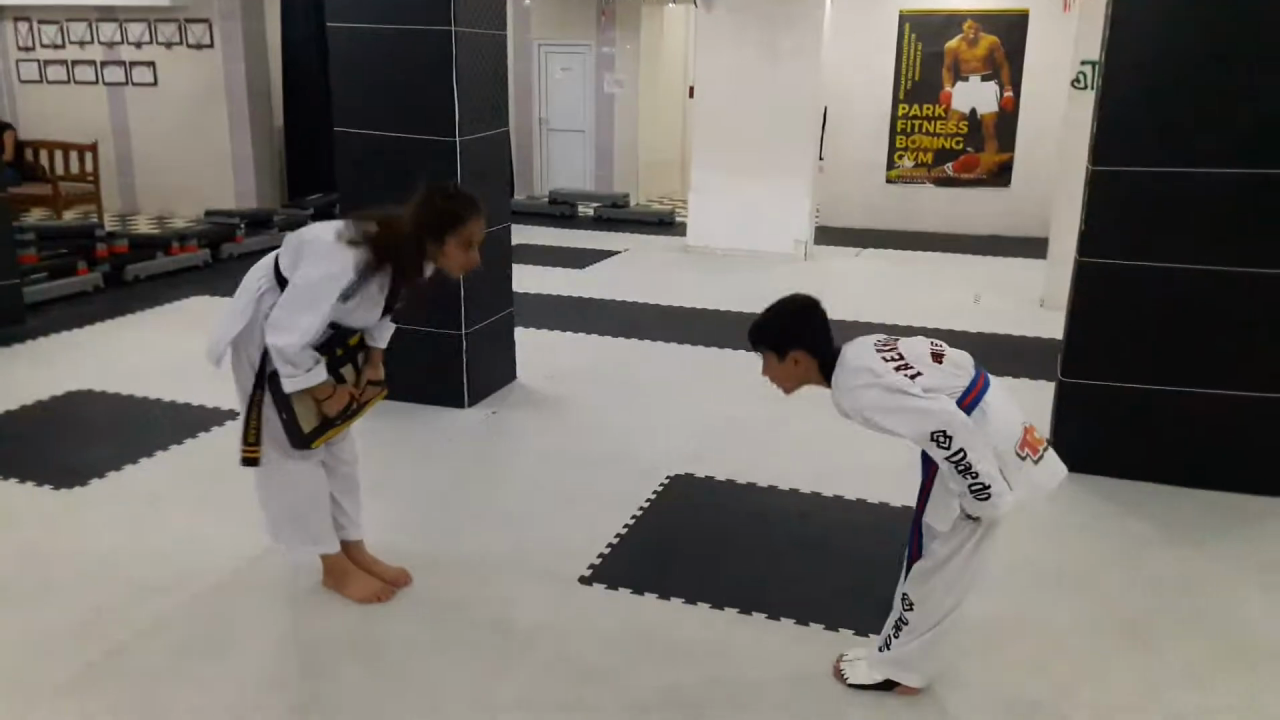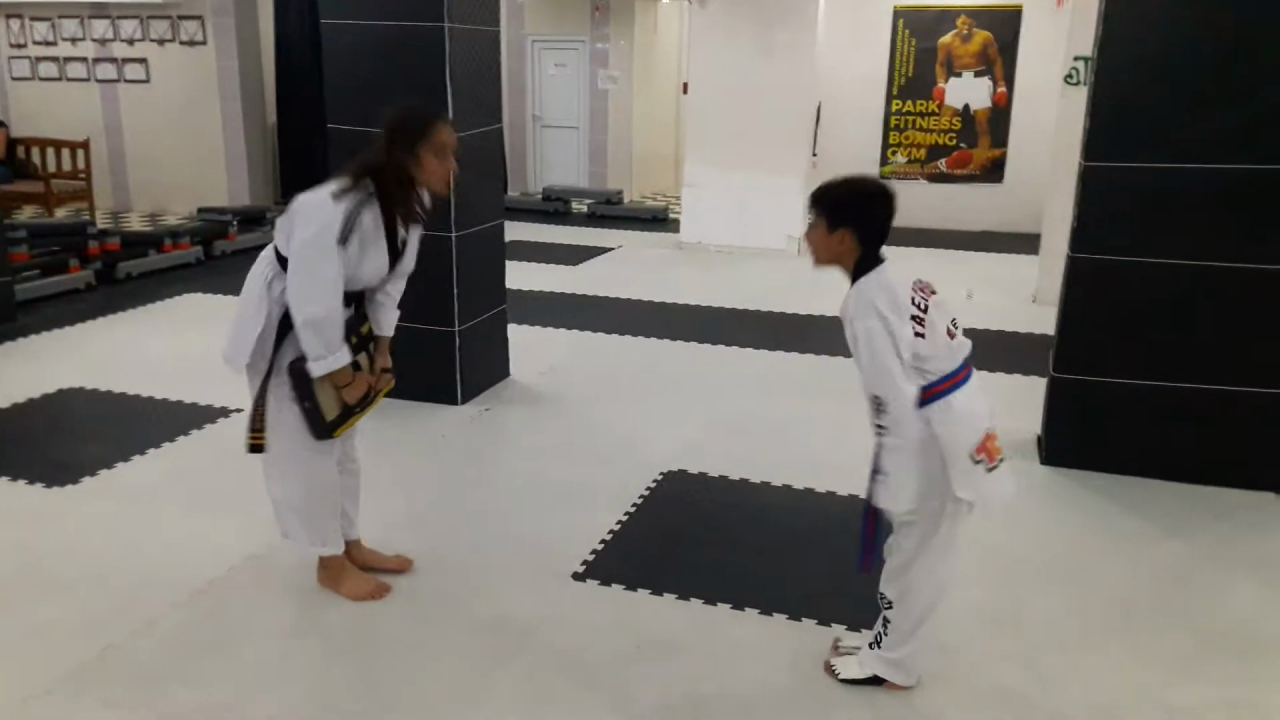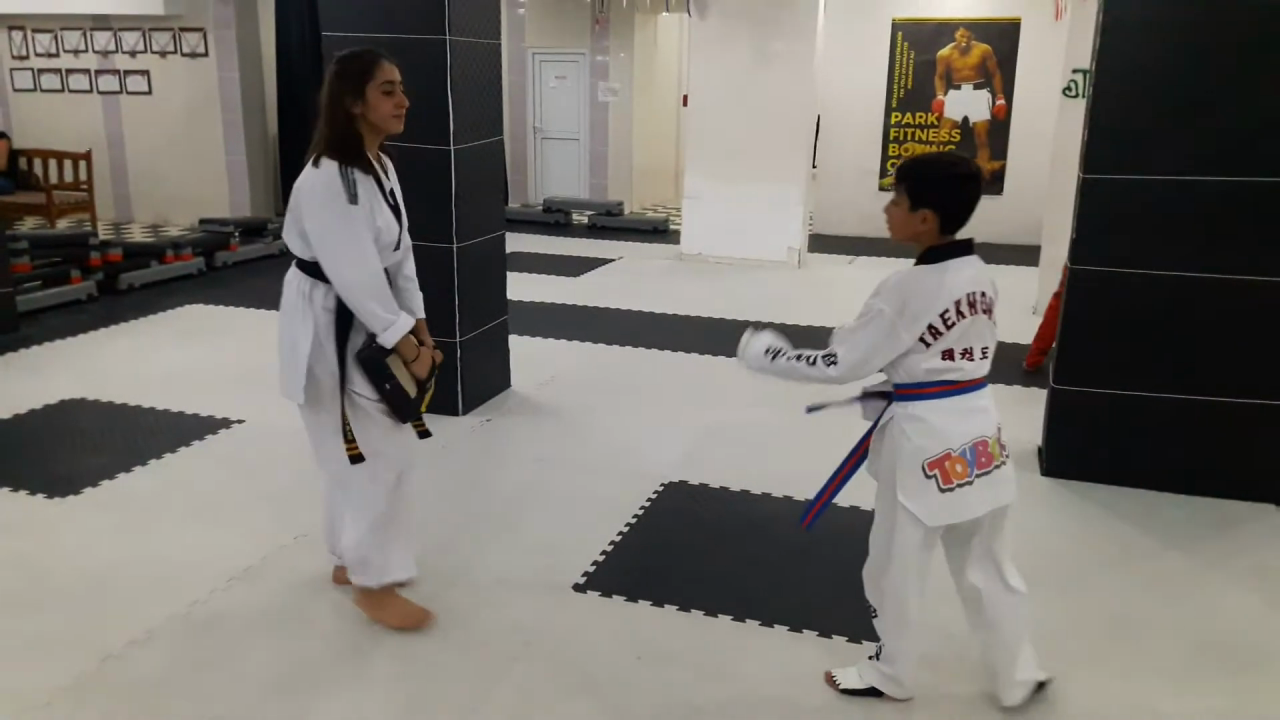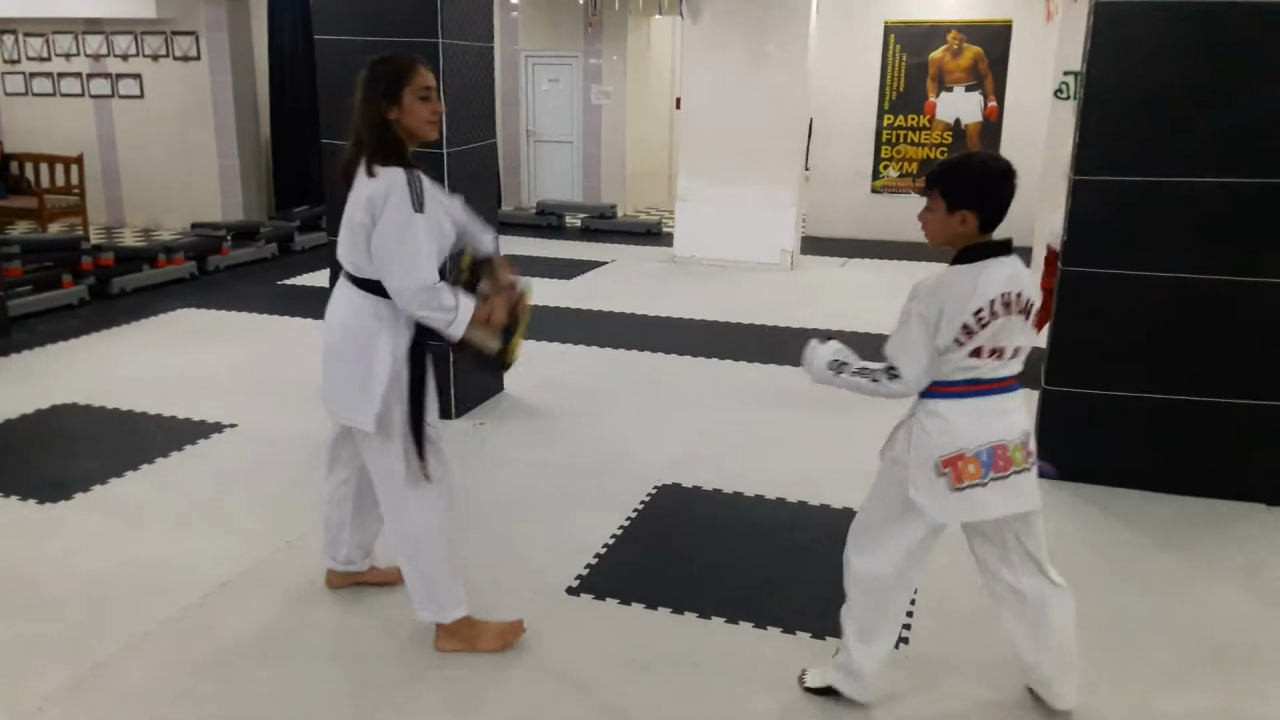
dt=0.4s
person 1, frame 1
left shoulder: (412, 252)
right shoulder: (348, 266)
right elbow: (287, 333)
left wrist: (373, 361)
right wrist: (323, 389)
left hip: (318, 322)
right hip: (273, 322)
left knee: (334, 438)
right knee: (287, 441)
left ankle: (351, 550)
right ankle: (334, 565)
person 1, frame 2
left shoulder: (409, 202)
right shoulder: (342, 211)
left elbow: (390, 278)
right elbow: (313, 303)
left wrist: (381, 351)
right wrist: (342, 373)
left hip: (328, 309)
right hip: (282, 318)
left knee: (337, 433)
right knee: (303, 438)
left ankle: (347, 542)
right ankle: (329, 559)
person 1, frame 3
left shoulder: (379, 166)
right shoulder: (329, 180)
left elbow: (397, 255)
right elbow: (356, 276)
left wrist: (420, 328)
right wrist: (405, 344)
left hip: (362, 323)
right hip: (328, 330)
left knee: (359, 454)
right knee: (380, 454)
left ankle: (353, 561)
right ankle: (375, 583)
person 1, frame 4
left shoulder: (384, 172)
right shoulder: (395, 186)
left elbow: (446, 213)
right elbow: (415, 288)
left wrist: (493, 256)
right wrist: (478, 313)
left hip: (364, 329)
right hip: (382, 342)
left knee: (361, 458)
right knee: (416, 478)
left ankle: (346, 563)
right ankle: (452, 621)
person 2, frame 1
left shoulder: (855, 390)
right shoulder: (860, 351)
left elbow: (945, 428)
right elbow: (947, 361)
left wrist: (986, 496)
left hip: (980, 446)
right hip: (985, 415)
left knee: (942, 560)
right knee: (933, 541)
left ankle: (898, 665)
right ankle: (898, 653)
person 2, frame 2
left shoulder: (866, 302)
right shoulder: (893, 281)
left elbow: (892, 400)
left wrist: (897, 487)
left hip: (943, 433)
right hip: (959, 415)
left knee: (914, 553)
right knee: (915, 547)
left ankle: (891, 661)
right ankle: (887, 642)
person 2, frame 3
left shoulder: (905, 290)
right shoulder: (979, 277)
left elbow: (842, 364)
left wrist: (765, 351)
right wrist: (891, 395)
left hip: (923, 442)
right hip: (977, 435)
left knee: (895, 563)
right knee: (988, 567)
left ankle: (892, 673)
right ankle: (1019, 676)
person 2, frame 4
left shoulder: (937, 291)
right shoulder: (1021, 279)
left elbow: (901, 377)
left wrist: (827, 361)
left hip: (944, 439)
right hip: (1006, 434)
left knee: (875, 549)
right knee: (1026, 567)
left ankle: (853, 672)
right ankle: (1058, 684)
